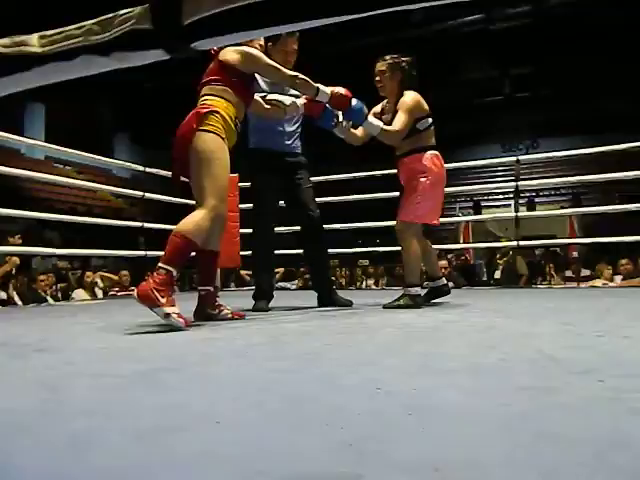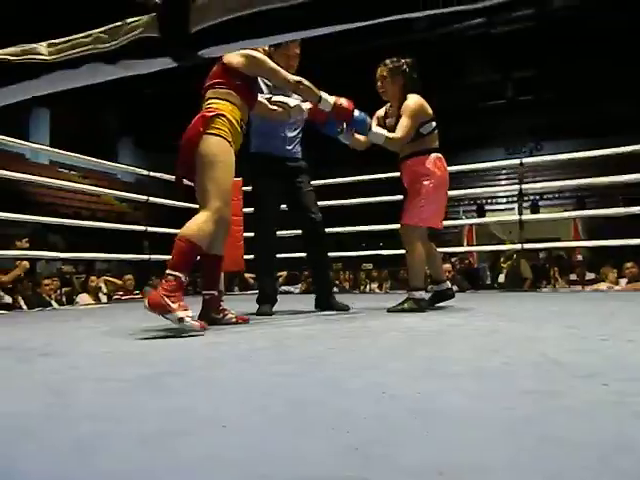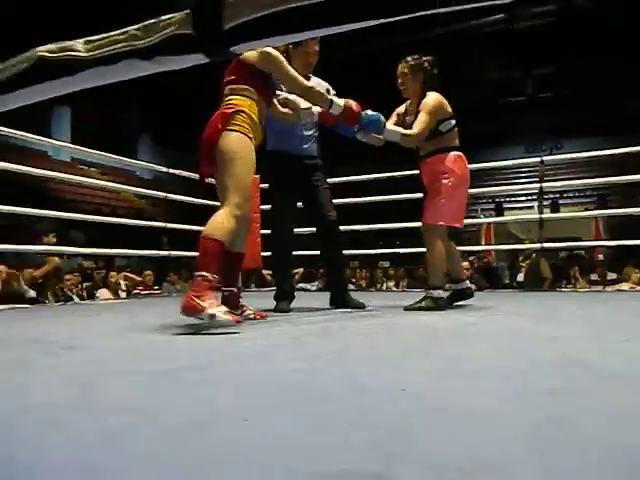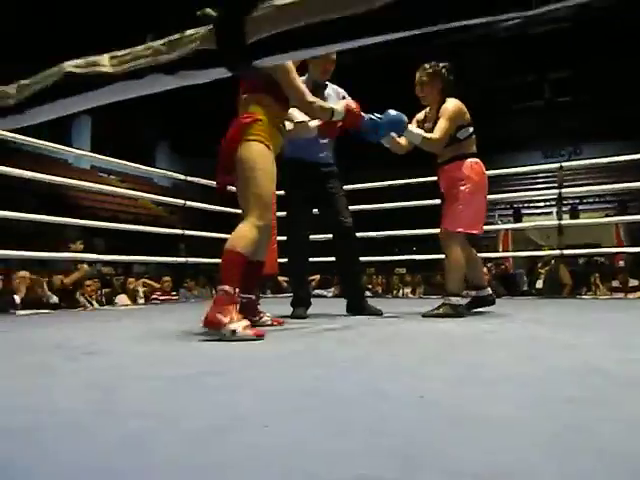
dt=0.1s
person 1, frame 1
left shoulder: (235, 78)
right shoulder: (242, 54)
left elbow: (266, 110)
right elbow: (291, 79)
left wrist: (303, 105)
right wrist: (328, 93)
left hip: (203, 131)
right hip: (209, 127)
left knee: (217, 218)
right knee: (211, 209)
left ankle: (207, 301)
right ankle: (158, 284)
person 1, frame 2
left shoulder: (236, 81)
right shoulder: (245, 56)
left elbow: (271, 110)
right elbow: (294, 84)
left wrist: (308, 109)
right wrist: (330, 103)
left hip: (209, 135)
right hip: (215, 130)
left knee: (221, 221)
right knee: (215, 212)
left ankle: (211, 305)
right ankle: (168, 291)
person 1, frame 3
left shoulder: (251, 72)
right shoulder: (264, 53)
left elbow: (284, 110)
right elbow: (304, 88)
right wrist: (339, 107)
left hip: (232, 132)
right hip: (235, 129)
left knee: (241, 218)
right knee: (236, 209)
left ankle: (229, 299)
right ankle: (200, 292)
person 1, frame 4
left shoulder: (267, 77)
right shoulder: (277, 60)
left elbow: (278, 124)
right elbow: (306, 103)
left wrist: (314, 126)
right wrist: (340, 111)
left hip: (251, 141)
right hip: (253, 138)
left knee: (263, 226)
right knee: (258, 220)
left ankle: (247, 307)
right ankle: (223, 308)
person 2, frame 1
right shoulder: (255, 79)
left hip: (295, 160)
right hip: (264, 160)
left knee: (312, 220)
right knee: (264, 225)
left ankle: (325, 291)
right ankle: (263, 293)
person 2, frame 2
right shoulder: (257, 83)
left hip: (295, 165)
right hip: (265, 164)
left knee: (314, 223)
right knee: (266, 229)
left ankle: (324, 295)
right ankle: (266, 298)
person 2, frame 3
left shoulder: (322, 87)
left hip: (311, 162)
right hip: (281, 161)
left knee: (329, 222)
right knee: (282, 226)
left ankle: (339, 293)
right ankle: (284, 294)
person 2, frame 4
left shoulder: (338, 94)
left hip: (327, 169)
right hip: (297, 169)
left knee: (344, 228)
right knee: (298, 233)
left ankle: (356, 299)
right ankle: (300, 300)
person 3, frame 1
left shoulder: (410, 99)
right shoulder: (381, 109)
left elbow: (394, 135)
right elbow: (358, 138)
left wrist: (366, 120)
right wrist: (337, 125)
left hip: (425, 167)
right hip: (410, 170)
left knee: (407, 227)
right knee: (412, 231)
left ankle: (412, 292)
right ankle: (438, 283)
person 3, frame 2
left shoulder: (414, 103)
right shoulder: (384, 113)
left elbow: (399, 142)
right elbow: (362, 143)
left wrist: (370, 129)
right wrist: (342, 131)
left hip: (428, 170)
right hip: (414, 174)
left knee: (411, 231)
right knee: (416, 234)
left ankle: (417, 296)
right ankle: (443, 287)
person 3, frame 3
left shoulder: (433, 100)
right shoulder: (403, 109)
left elbow: (414, 138)
right elbow: (379, 139)
left wrist: (384, 127)
left hip: (448, 167)
right hip: (433, 170)
left knee: (432, 229)
right knee: (437, 232)
left ankle: (435, 294)
right ankle: (462, 285)
person 3, frame 4
left shoulder: (452, 106)
right shoulder: (423, 116)
left elbow: (436, 143)
right elbow: (402, 147)
left wrist: (406, 130)
right wrist: (385, 133)
left hip: (466, 174)
right hip: (452, 178)
left knee: (451, 236)
right knee: (457, 238)
left ankle: (454, 301)
right ankle: (483, 292)
